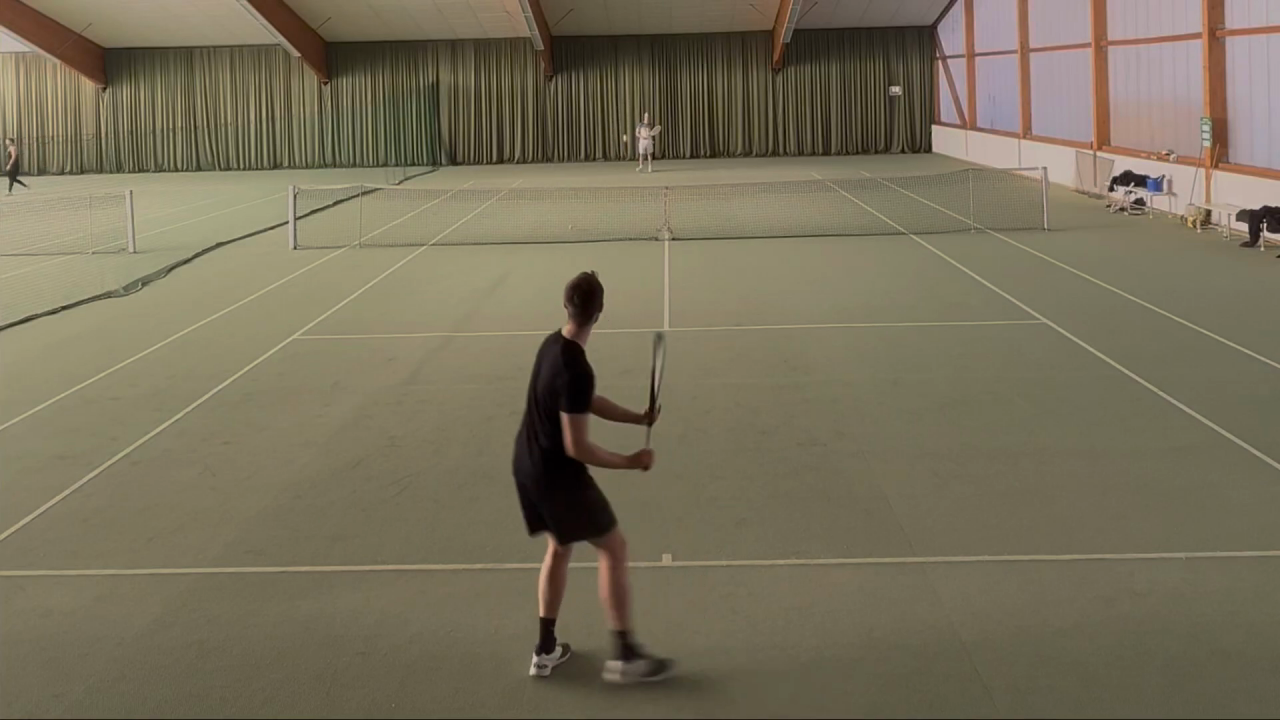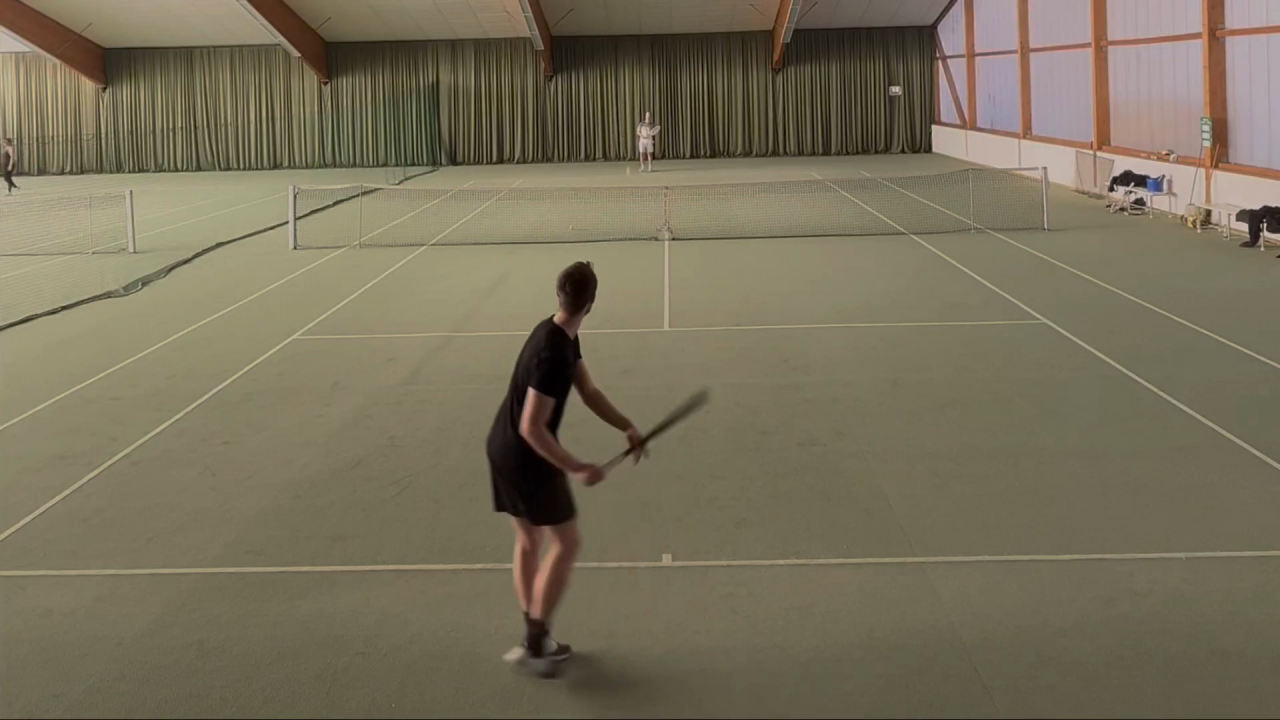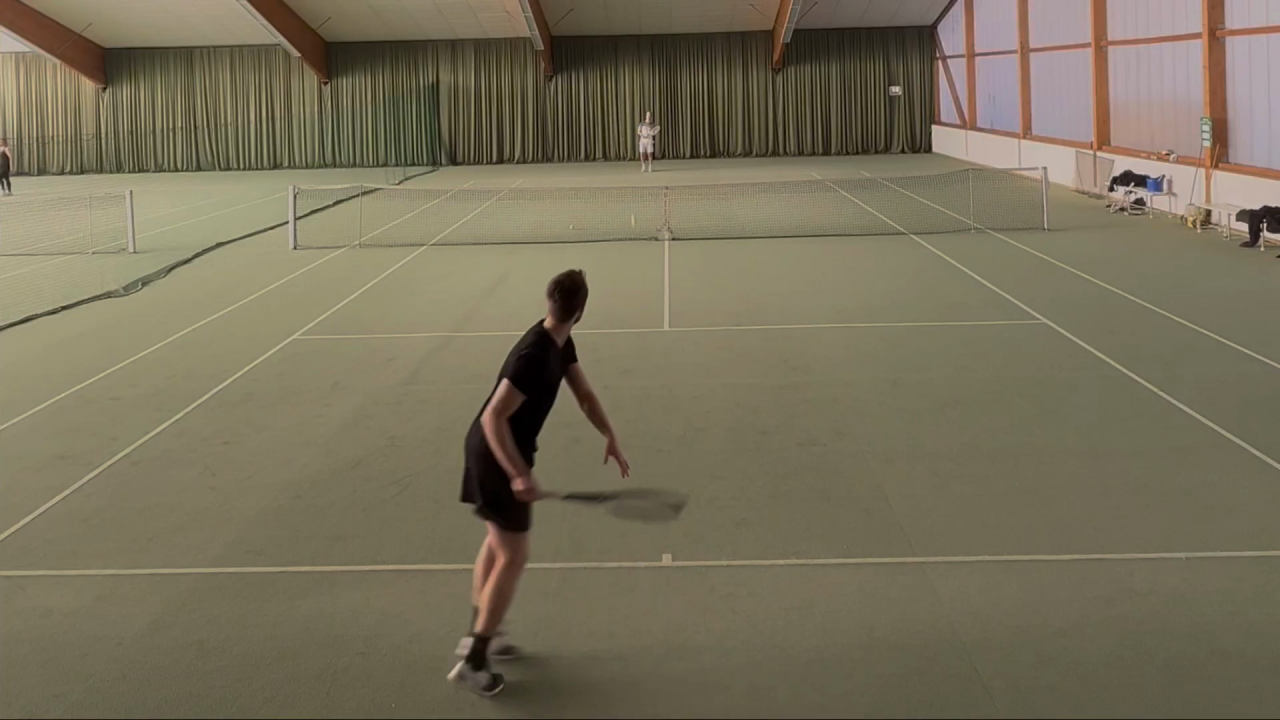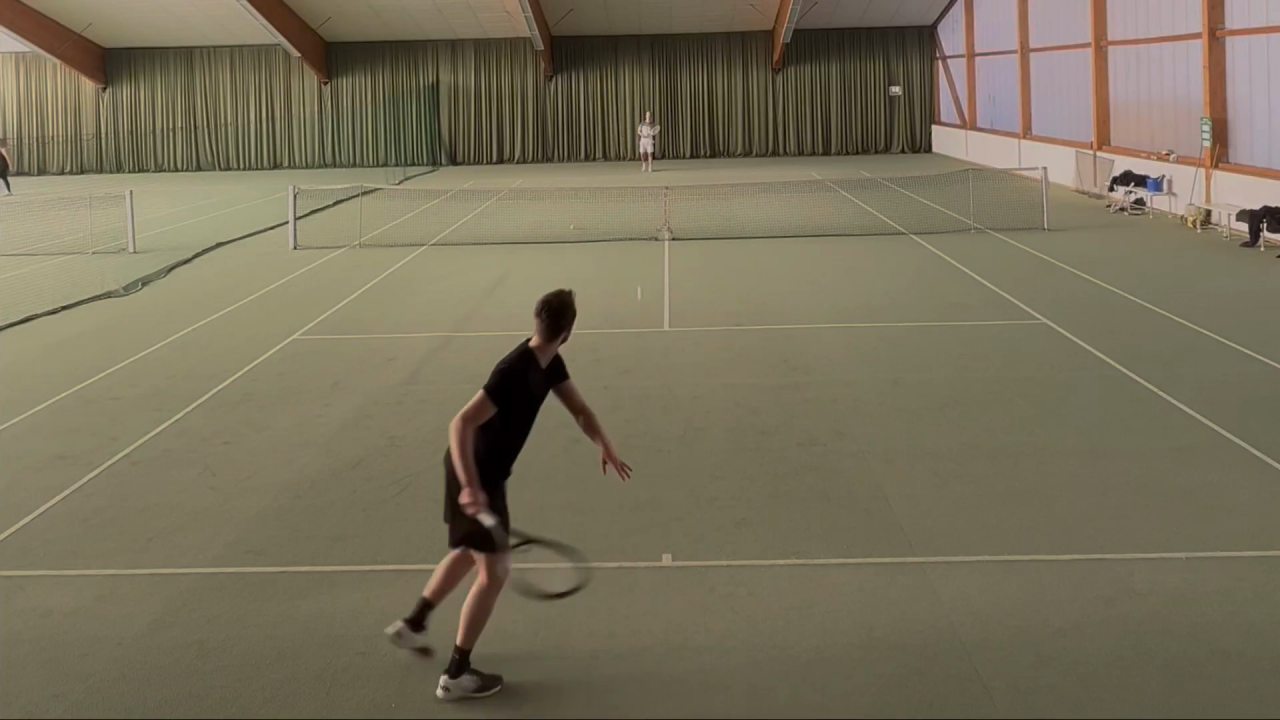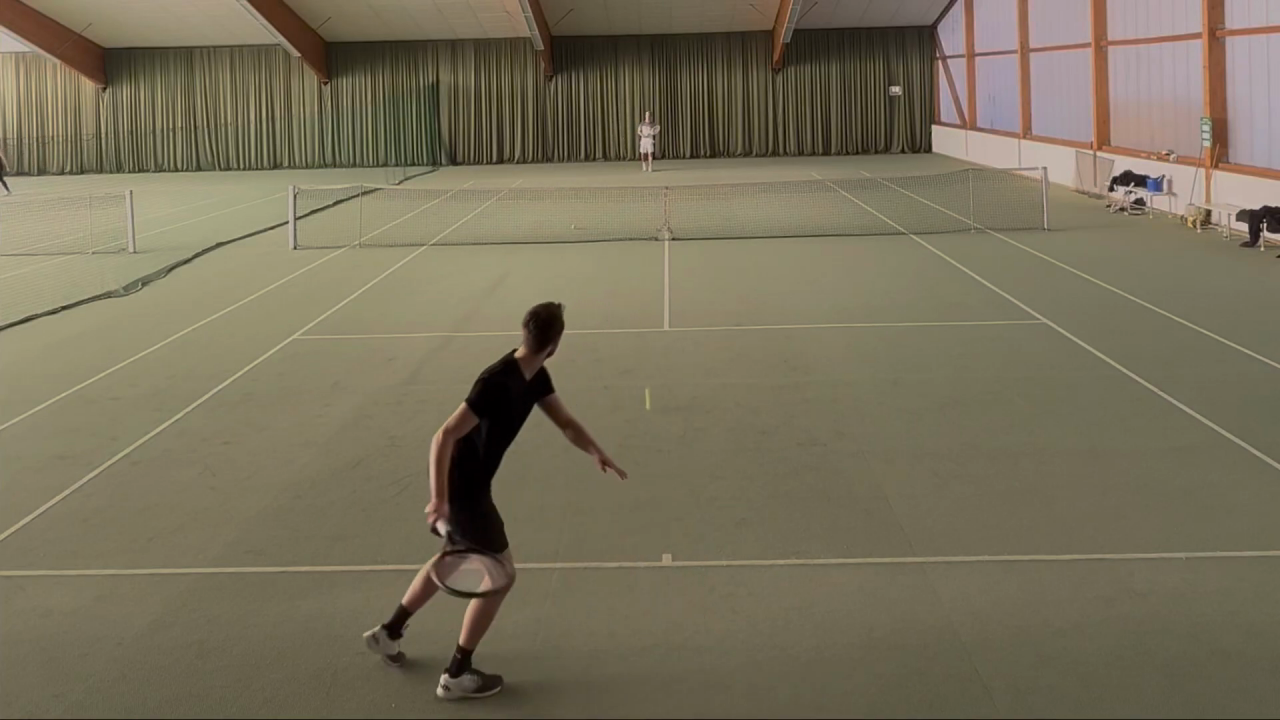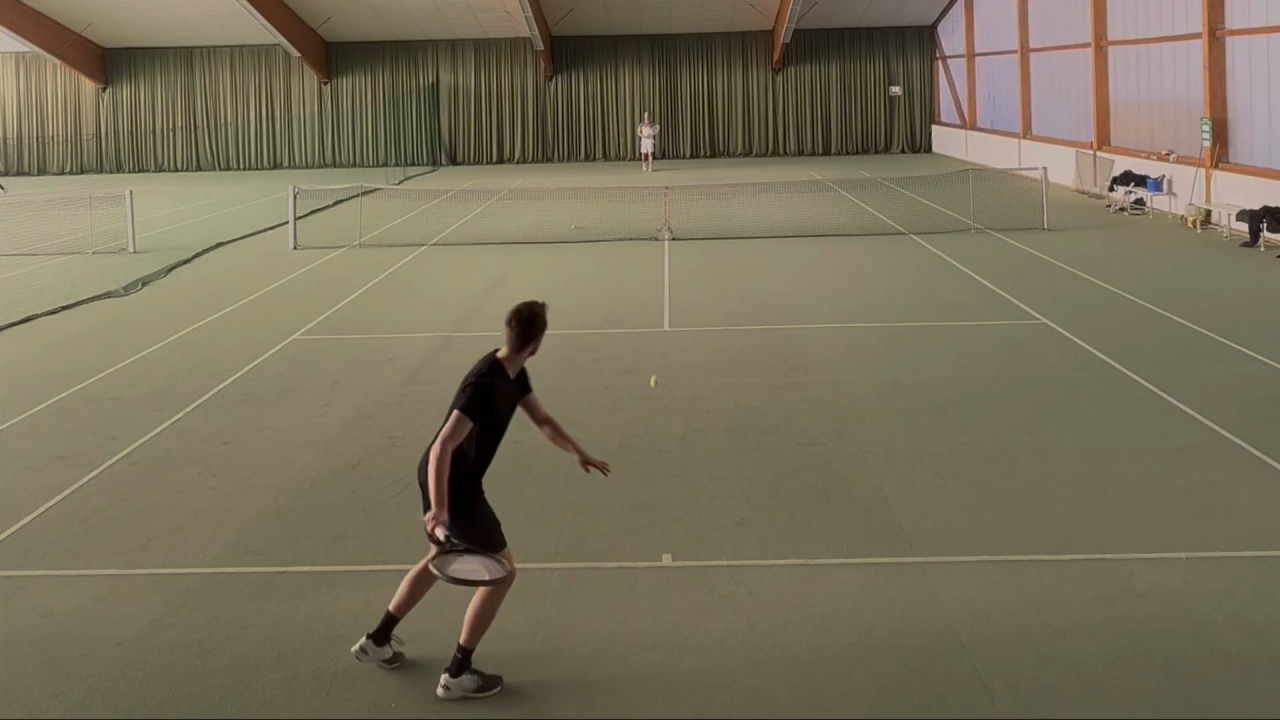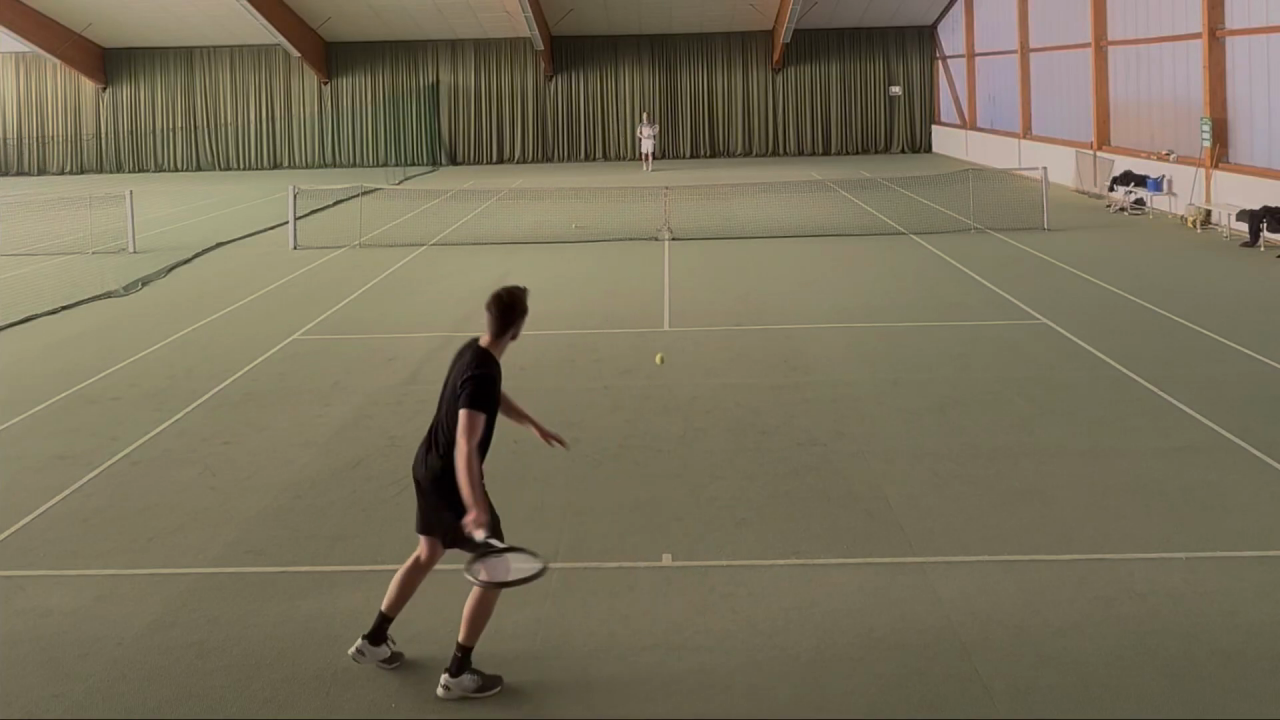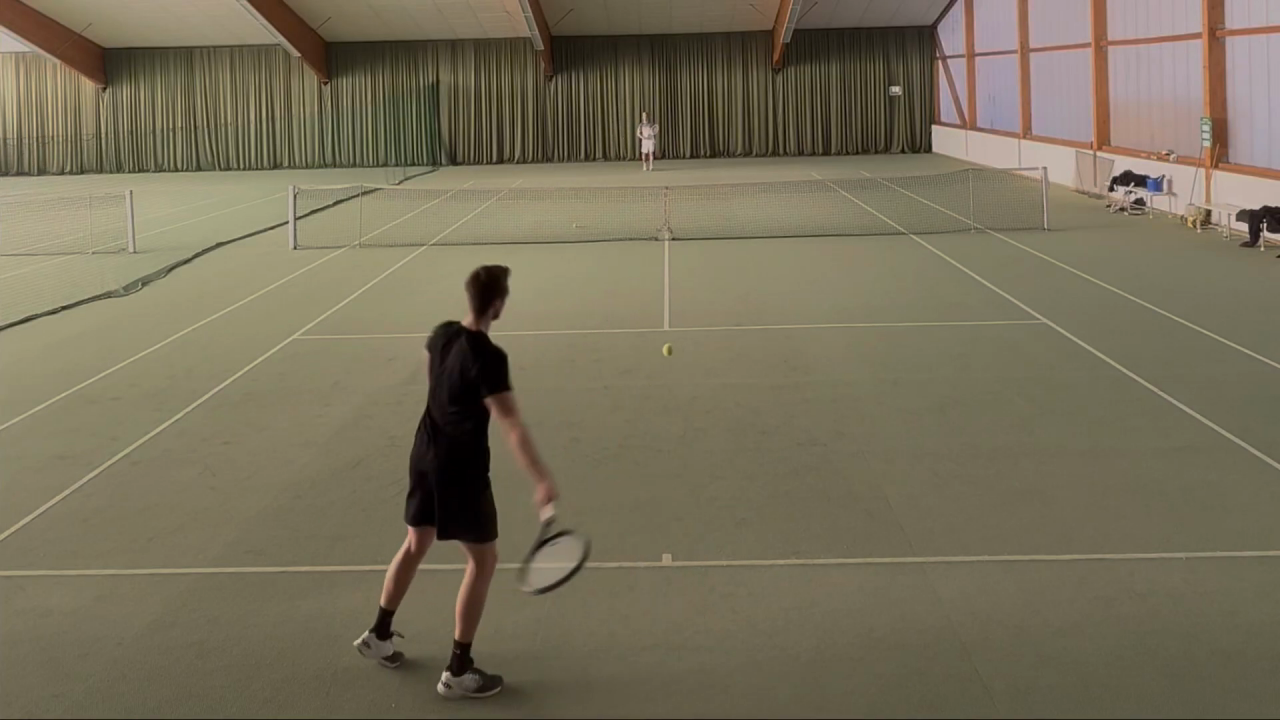
dt=0.1s
person 1, frame 1
left shoulder: (552, 344)
right shoulder: (575, 370)
right elbow: (577, 446)
left wrist: (637, 418)
right wrist: (628, 461)
left hip: (529, 466)
right hip: (559, 473)
left knee: (559, 548)
right knee: (614, 553)
left ankle: (545, 649)
right ankle: (626, 655)
person 1, frame 2
left shoulder: (564, 337)
right shoulder: (553, 354)
left elbow: (588, 391)
right elbow: (531, 428)
left wrist: (627, 427)
right wrist: (577, 467)
left hip: (503, 448)
right hip: (526, 455)
left knee: (527, 541)
right knee: (566, 543)
left ankle: (535, 638)
right ankle: (532, 646)
person 1, frame 3
left shoulder: (561, 342)
right shoulder: (533, 356)
left elbow: (583, 392)
right elbow: (493, 419)
left wrist: (611, 438)
right wrist: (520, 476)
left hip: (487, 449)
right hip: (497, 456)
left knee: (498, 539)
right knee: (513, 555)
left ankle: (480, 636)
right ankle: (471, 662)
person 1, frame 4
left shoulder: (549, 361)
right shoulder: (514, 373)
left elbow: (578, 408)
right elbow: (459, 426)
left wrist: (605, 447)
right wrist: (470, 487)
left hip: (476, 467)
right hip: (474, 471)
left knee: (467, 552)
right knee: (494, 573)
left ankle: (413, 624)
right ankle: (456, 673)
person 1, frame 5
left shoulder: (535, 375)
right shoulder: (498, 385)
left elbow: (565, 422)
right elbow: (443, 437)
left wrist: (601, 456)
right wrist: (438, 497)
left hip: (465, 479)
right hip: (461, 485)
left ankle: (388, 632)
right ankle: (457, 673)
person 1, frame 6
left shoulder: (513, 373)
right shoulder: (484, 385)
left elbow: (543, 420)
right elbow: (442, 448)
left wrist: (581, 454)
right wrist: (438, 505)
left hip: (457, 482)
right hip: (455, 488)
right knee: (502, 573)
left ankle: (377, 640)
right ankle: (457, 673)
person 1, frame 7
left shoulder: (474, 353)
right shoulder: (479, 373)
left elbow: (499, 398)
right elbow: (466, 447)
left wrist: (539, 427)
right wrist: (475, 507)
left hip: (429, 467)
right hip: (450, 479)
left knee: (426, 556)
left ankle: (374, 640)
right ankle: (457, 672)
person 1, frame 8
left shoulder: (443, 333)
right shoulder: (489, 356)
right elbow: (511, 425)
right wrist: (541, 479)
left hip: (426, 456)
right hip: (458, 466)
left knee: (415, 545)
right knee: (483, 563)
left ankle: (379, 633)
right ankle: (458, 669)
